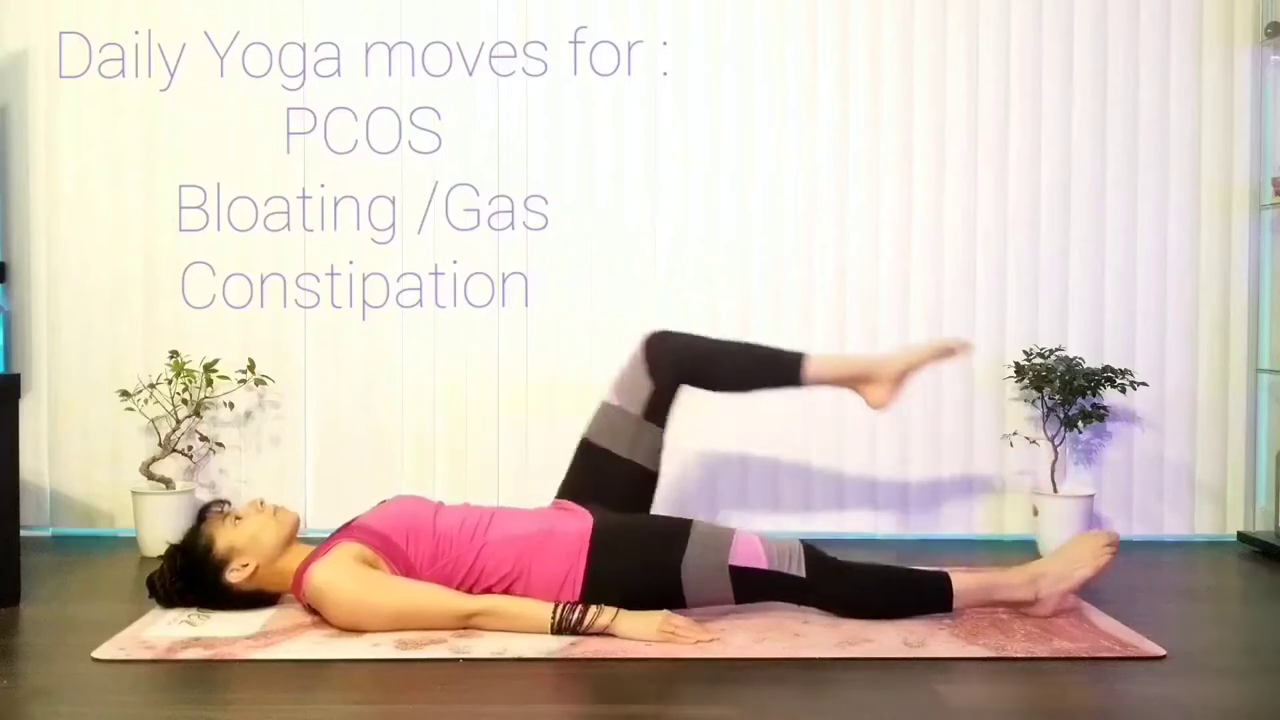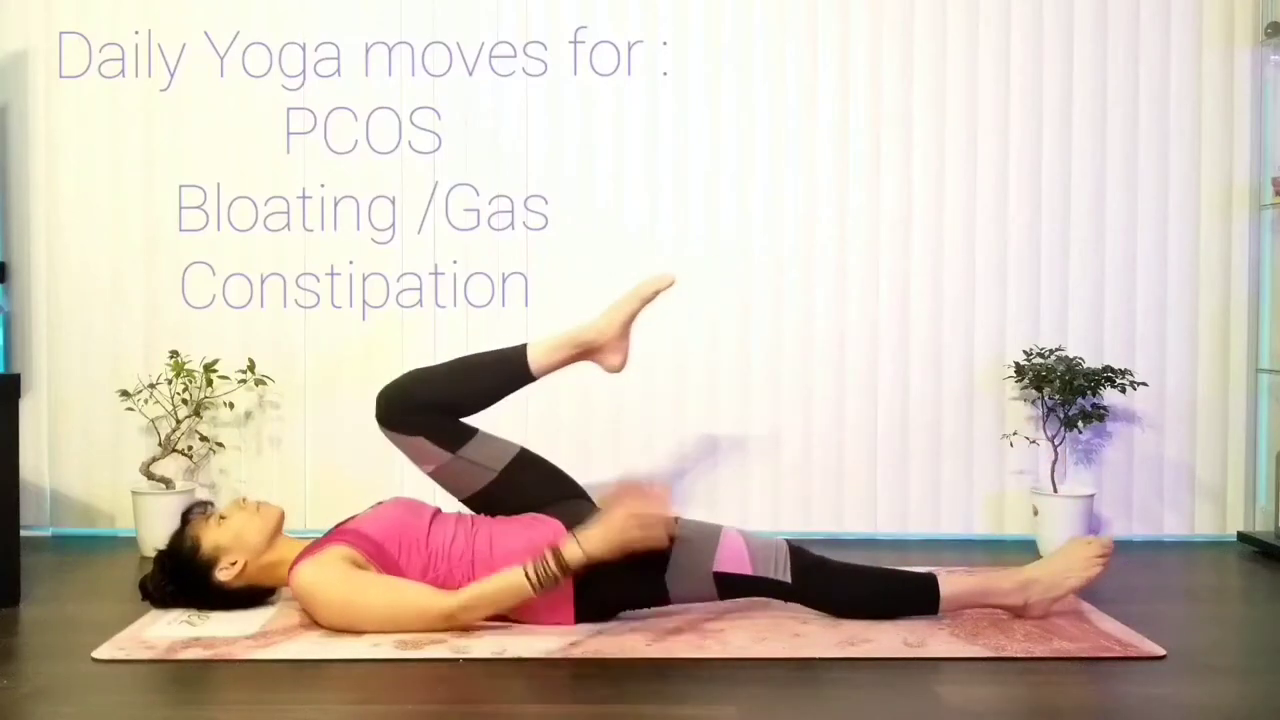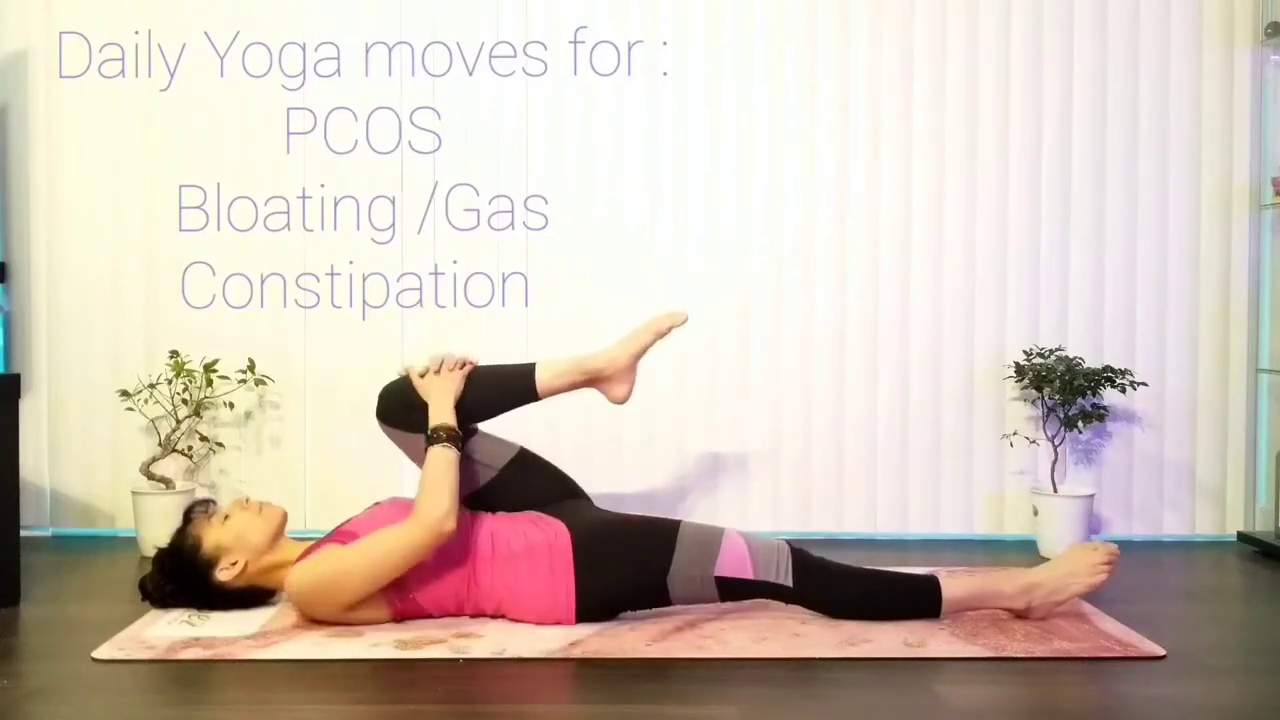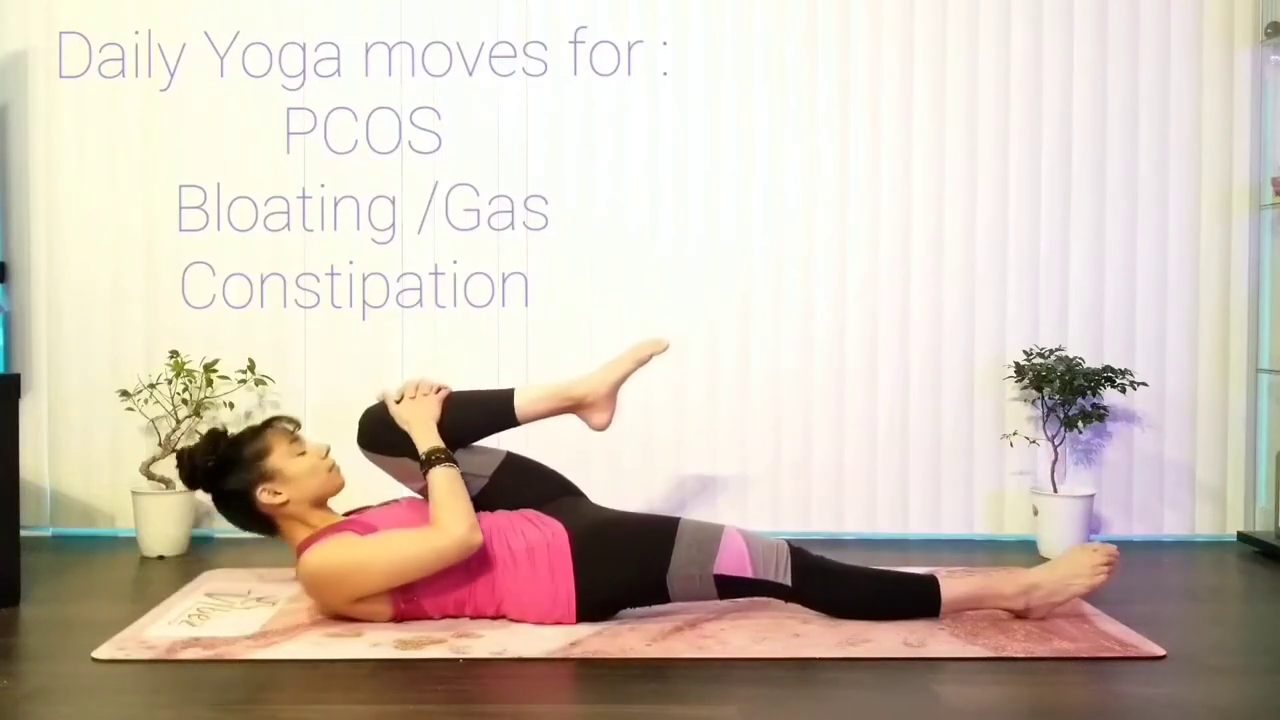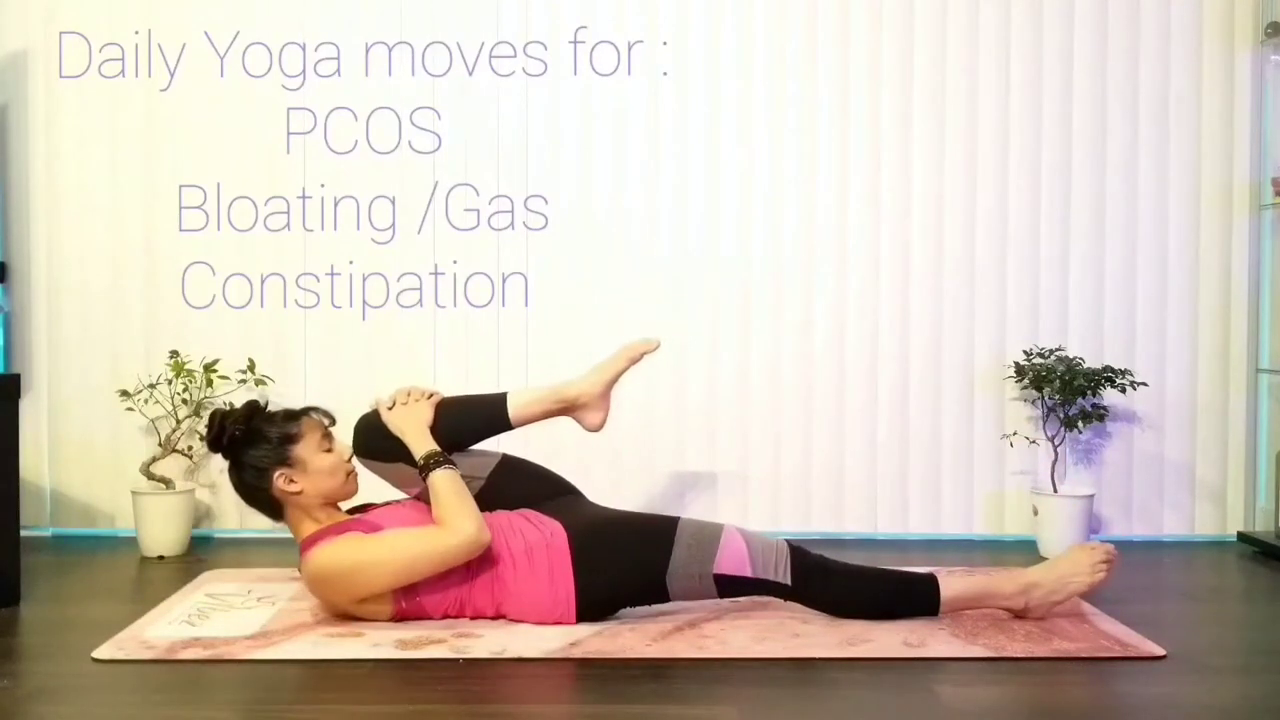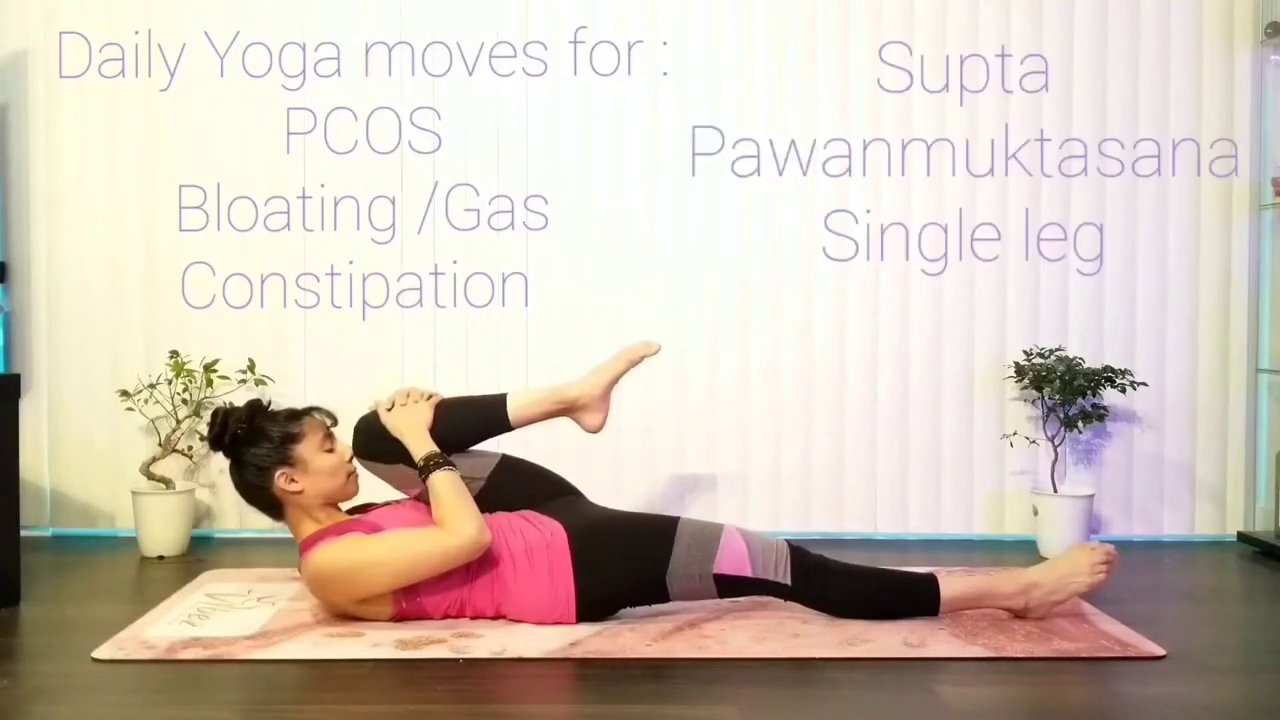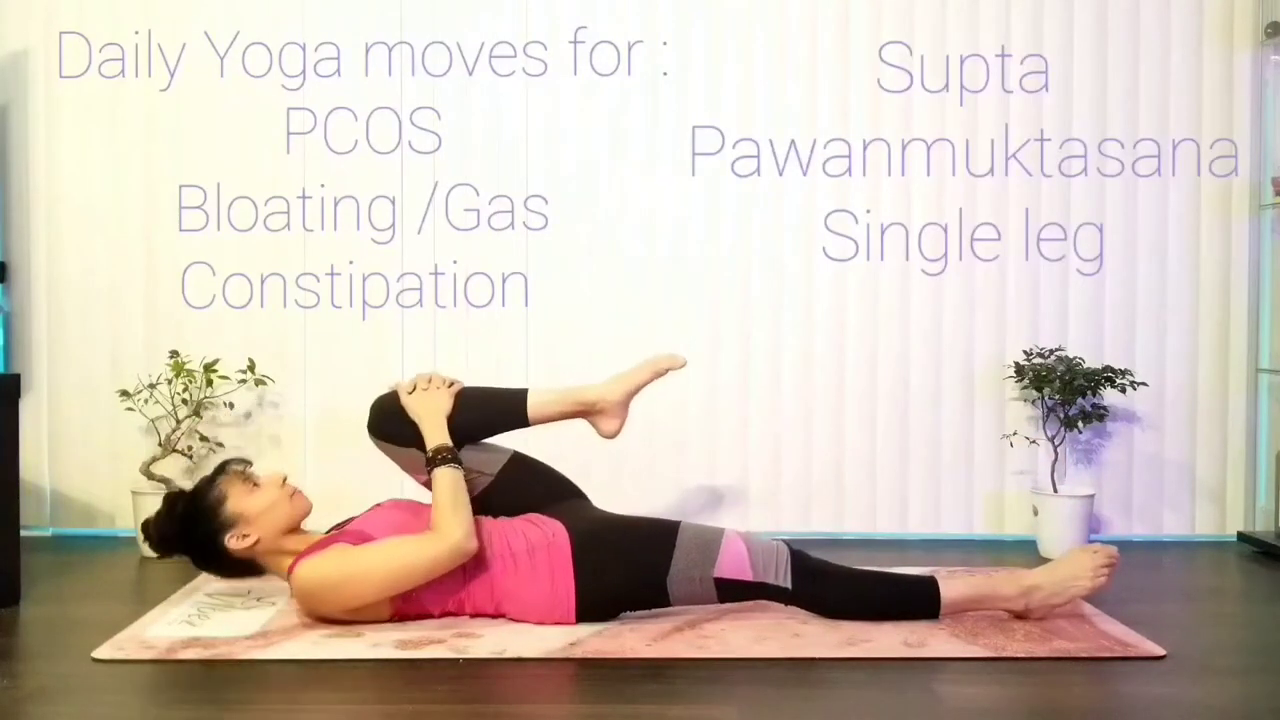
dt=0.7s
person 1, frame 1
left shoulder: (336, 552)
right shoulder: (330, 588)
right elbow: (470, 611)
right wrist: (614, 623)
left hip: (571, 526)
right hip: (585, 565)
left knee: (662, 357)
right knee: (805, 575)
left ankle: (856, 371)
right ankle: (1019, 585)
person 1, frame 2
left shoulder: (325, 556)
right shoulder: (320, 589)
right elbow: (467, 605)
right wrist: (588, 548)
left hip: (552, 532)
right hip: (565, 571)
left knee: (405, 404)
right knee: (790, 572)
left ankle: (581, 342)
right ankle: (1011, 586)
person 1, frame 3
left shoulder: (324, 559)
right shoulder: (319, 588)
left elbow: (431, 518)
right elbow: (437, 524)
left wrist: (434, 405)
right wrist: (446, 414)
left hip: (552, 530)
right hip: (569, 571)
left knee: (403, 402)
right knee: (788, 573)
left ankle: (591, 370)
right ankle: (1009, 588)
person 1, frame 4
left shoulder: (337, 534)
right shoulder: (326, 567)
left elbow: (416, 494)
right elbow: (460, 538)
left wrist: (415, 426)
right wrist: (431, 439)
left hip: (556, 530)
right hip: (572, 572)
left knee: (383, 425)
right knee: (786, 571)
right ankle: (1010, 590)
person 1, frame 5
left shoulder: (343, 531)
right shoulder: (331, 566)
left elbow: (441, 520)
right elbow: (468, 538)
left wrist: (406, 433)
right wrist: (424, 442)
left hip: (554, 527)
right hip: (570, 568)
right knee: (783, 571)
right ankle: (1010, 589)
person 1, frame 6
left shoulder: (342, 529)
right shoulder: (331, 567)
left elbow: (428, 502)
right elbow: (467, 539)
left wrist: (404, 438)
right wrist: (421, 447)
left hip: (557, 532)
right hip: (569, 569)
right knee: (785, 569)
right ankle: (1012, 590)
person 1, frame 7
left shoulder: (324, 551)
right shoulder: (320, 583)
left elbow: (437, 529)
right elbow: (456, 544)
left wrist: (425, 424)
right wrist: (438, 436)
left hip: (551, 530)
right hip: (570, 571)
left knee: (390, 414)
right knee: (783, 575)
left ankle: (585, 401)
right ankle: (1012, 589)
